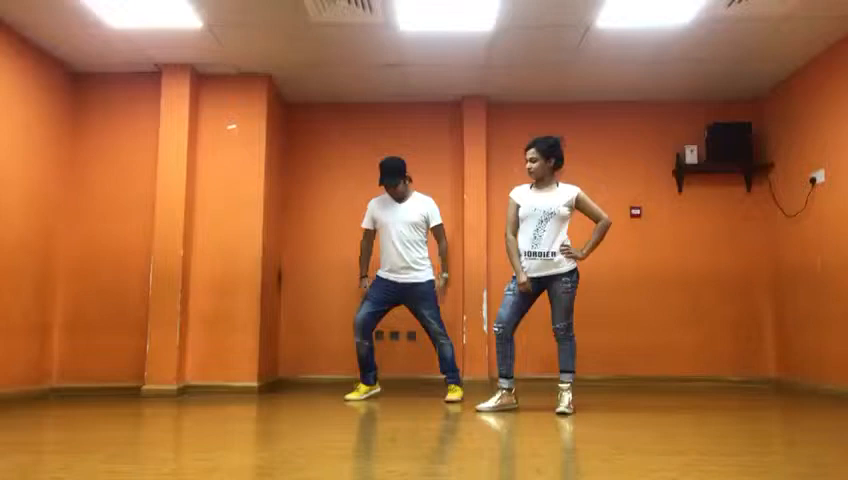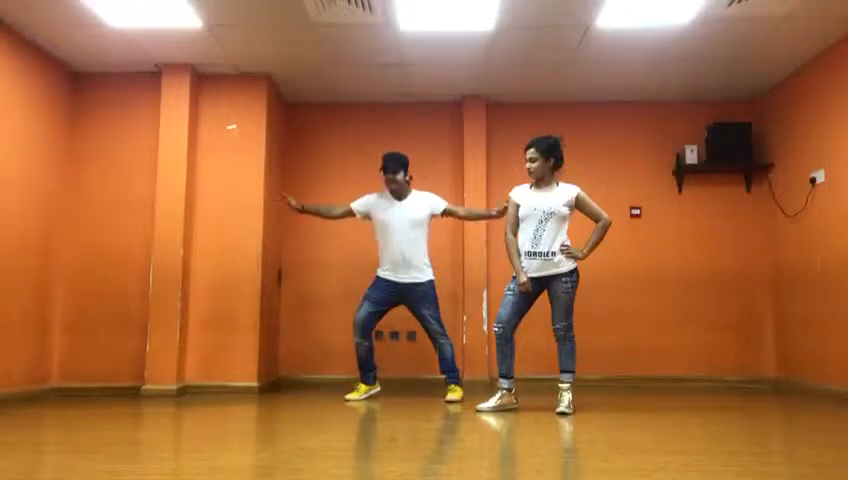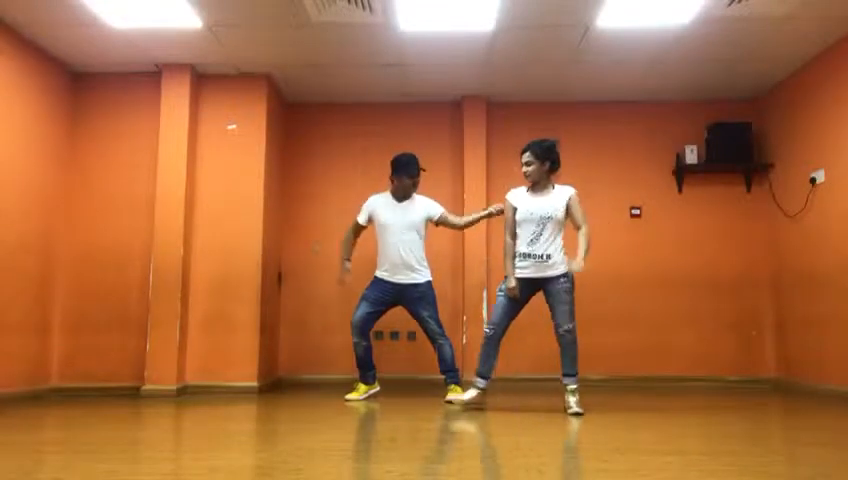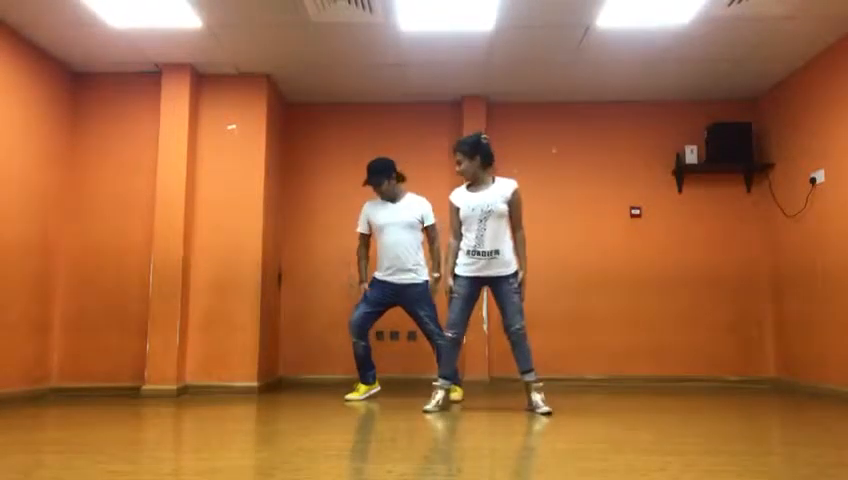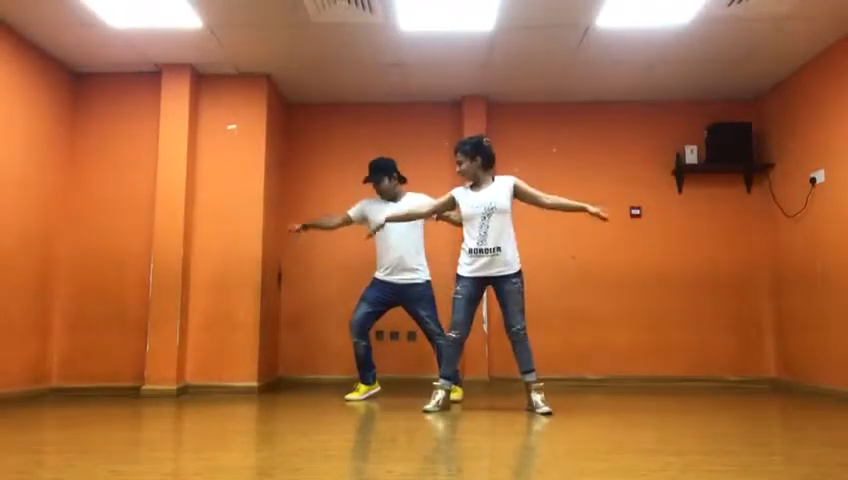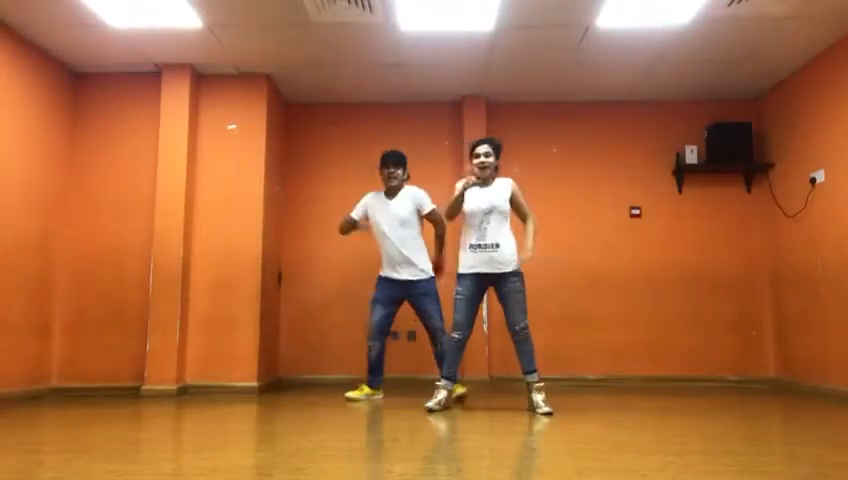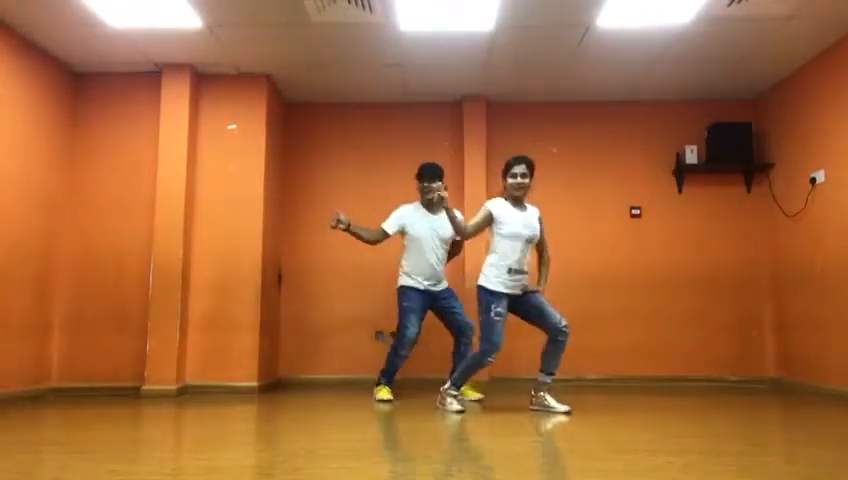
dt=0.7s
person 1, frame 1
left shoulder: (570, 193)
right shoulder: (519, 193)
left elbow: (604, 220)
right elbow: (510, 235)
left wrist: (584, 252)
right wrist: (520, 273)
left hip: (561, 272)
right hip: (527, 273)
left knee: (563, 331)
right knee: (502, 328)
left ankle: (566, 393)
right ankle: (506, 393)
person 1, frame 2
left shoulder: (570, 192)
right shoulder: (518, 193)
left elbow: (604, 220)
right elbow: (510, 235)
left wrist: (584, 252)
right wrist: (519, 273)
left hip: (561, 272)
right hip: (527, 273)
left knee: (563, 331)
right knee: (502, 327)
left ankle: (566, 393)
right ankle: (506, 393)
person 1, frame 3
left shoulder: (566, 194)
right shoulder: (515, 197)
left elbow: (582, 228)
right elbow: (510, 238)
left wrist: (580, 260)
right wrist: (510, 276)
left hip: (556, 274)
right hip: (521, 274)
left knee: (566, 332)
right knee: (493, 330)
left ankle: (571, 393)
right ankle: (478, 389)
person 1, frame 4
left shoulder: (508, 188)
right shoulder: (457, 196)
left elbow: (518, 231)
right elbow: (455, 238)
left wrist: (523, 269)
right wrist: (448, 275)
left hip: (504, 271)
right hip: (467, 273)
left knee: (516, 330)
right knee: (453, 332)
left ankle: (534, 391)
right ankle: (441, 391)
person 1, frame 5
left shoulder: (508, 184)
right shoulder: (459, 194)
left elbow: (547, 200)
right elbow: (425, 210)
left wrist: (586, 208)
right wrist: (385, 219)
left hip: (507, 270)
right hip: (470, 272)
left knee: (517, 330)
right knee: (456, 332)
left ankle: (534, 392)
right ankle: (441, 391)
person 1, frame 6
left shoulder: (506, 186)
right shoulder: (465, 187)
left elbow: (527, 218)
right elbow: (449, 216)
left wrist: (528, 246)
right wrist: (461, 191)
left hip: (506, 268)
right hip: (470, 270)
left knee: (519, 329)
right knee: (459, 331)
left ankle: (535, 391)
right ankle: (443, 390)
person 1, frame 7
left shoulder: (535, 214)
right shoulder: (495, 207)
left elbow: (544, 251)
right elbow: (465, 232)
left wrist: (541, 283)
right wrist: (447, 209)
left hip: (521, 288)
right hip: (494, 287)
left knee: (559, 329)
right knee: (489, 348)
left ankle: (540, 393)
right ankle: (448, 391)
person 2, frame 1
left shoulder: (425, 204)
right shoulder: (375, 205)
left elbow: (442, 240)
right elbow: (367, 241)
left wrist: (444, 274)
right wrist: (363, 276)
left hip: (420, 282)
right hip: (385, 280)
left knee: (438, 332)
right knee: (361, 324)
left ankle: (454, 384)
right ankle: (368, 383)
person 2, frame 2
left shoulder: (426, 200)
right shoulder: (373, 201)
left elbow: (460, 212)
right elbow: (336, 211)
left wrist: (491, 213)
right wrist: (302, 208)
left hip: (420, 281)
right hip: (386, 280)
left knee: (437, 332)
right knee: (360, 323)
left ankle: (454, 384)
right ankle: (368, 382)
person 2, frame 3
left shoulder: (425, 204)
right shoulder: (374, 202)
left elbow: (457, 223)
right elbow: (354, 231)
left wrist: (484, 214)
right wrist: (346, 259)
left hip: (418, 283)
right hip: (384, 281)
left knee: (436, 334)
right knee: (359, 324)
left ankle: (454, 383)
right ankle: (368, 382)
person 2, frame 4
left shoulder: (420, 204)
right shoulder: (370, 208)
left elbow: (434, 241)
right elbow: (363, 246)
left wrist: (436, 274)
right wrist: (362, 280)
left hip: (416, 283)
right hip: (382, 282)
left knee: (434, 333)
right knee: (357, 325)
left ankle: (453, 384)
right ankle: (368, 382)
person 2, frame 5
left shoulder: (420, 201)
right shoulder: (368, 206)
left elbow: (453, 217)
right elbow: (336, 221)
right wrist: (305, 225)
left hip: (416, 282)
right hip: (383, 281)
left knee: (435, 333)
right knee: (358, 324)
left ankle: (453, 384)
right ankle: (368, 382)
person 2, frame 6
left shoulder: (414, 194)
right shoulder: (370, 201)
left elbow: (439, 222)
right elbow: (344, 227)
left wrist: (438, 255)
right wrist: (353, 226)
left hip: (421, 278)
right hip: (389, 278)
left knee: (437, 330)
right knee: (376, 328)
left ankle: (451, 383)
right ankle: (372, 386)
person 2, frame 7
left shoulder: (455, 217)
right shoulder: (406, 213)
right elbow: (374, 236)
left wrist: (436, 264)
right wrist: (348, 226)
left hip: (440, 287)
right hip: (412, 287)
left knee: (465, 329)
right knee: (407, 335)
left ankle: (458, 384)
right ankle: (383, 384)
